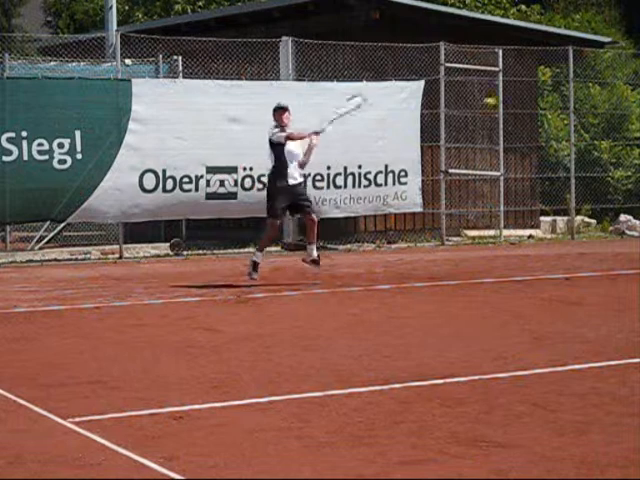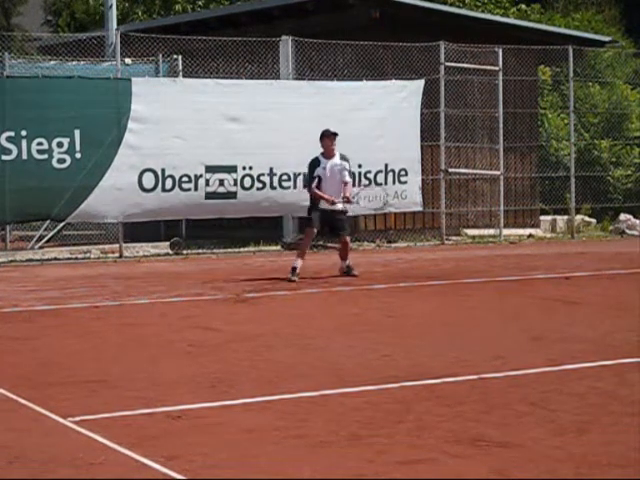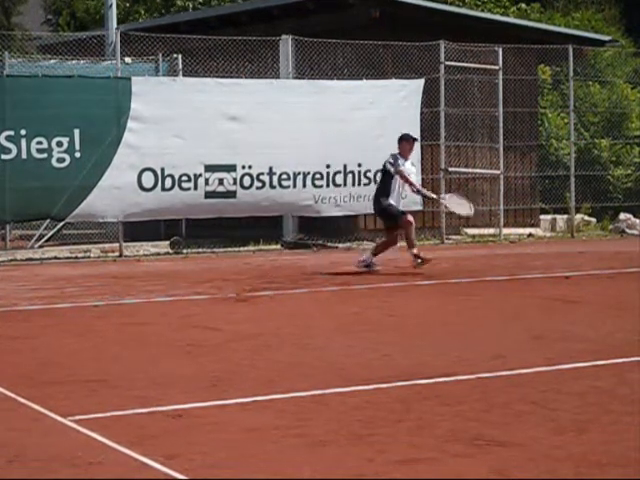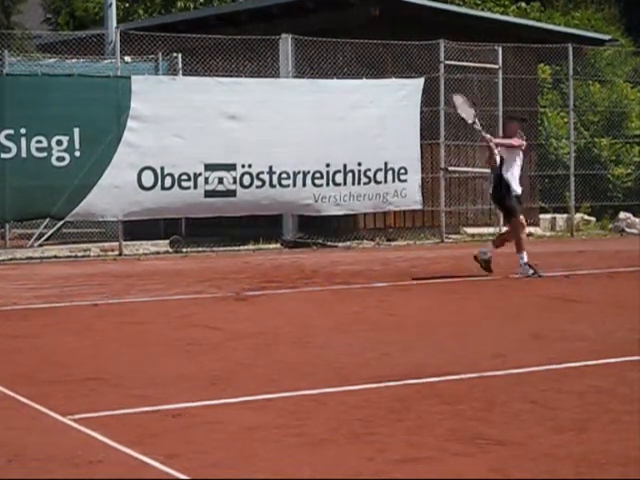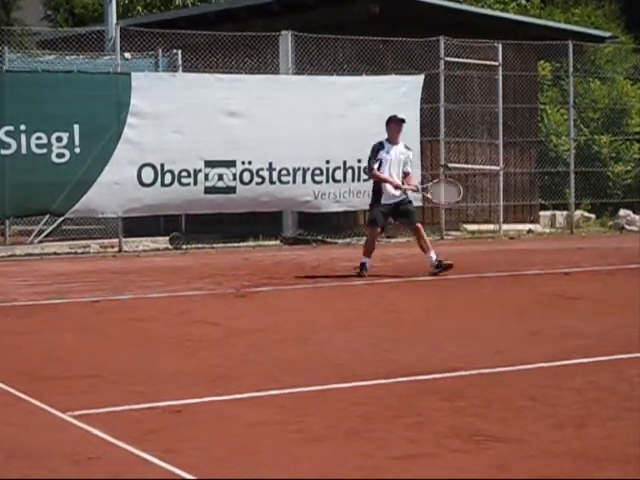
dt=1s
person 1, frame 1
left shoulder: (296, 142)
right shoulder: (274, 132)
left elbow: (301, 164)
right elbow: (291, 136)
left wrist: (311, 147)
right wrist: (310, 134)
left hip: (296, 184)
right hip: (279, 185)
left knee: (311, 219)
right knee: (274, 224)
left ankle: (312, 255)
right ankle: (255, 262)
person 1, frame 2
left shoulder: (343, 160)
right shoulder: (315, 163)
left elbow: (347, 182)
right elbow: (311, 189)
left wrist: (347, 195)
right wrist: (327, 198)
left hip: (338, 207)
right hip: (318, 206)
left knee: (345, 240)
right knee: (311, 232)
left ankle: (345, 266)
right ankle: (295, 269)
person 1, frame 3
left shoulder: (411, 167)
right shoulder: (393, 159)
left elbow: (412, 185)
right elbow: (403, 175)
left wrist: (418, 191)
right wrist: (418, 187)
left hip: (395, 204)
right hip: (383, 202)
left knee: (392, 238)
right knee: (409, 221)
left ankle: (366, 260)
right ankle: (415, 256)
person 1, frame 4
left shoulder: (519, 139)
right shoulder: (497, 145)
left elbow: (517, 144)
right elbow: (494, 168)
left wrist: (495, 140)
right wrist: (491, 149)
left hip: (515, 191)
right hip: (503, 191)
left knee: (514, 230)
right knee: (520, 223)
left ankle: (484, 254)
right ankle: (524, 265)
person 1, frame 5
left shoulder: (406, 151)
right shoulder: (379, 148)
left elbow: (407, 173)
right elbow: (372, 172)
left wrist: (409, 184)
right wrist: (391, 181)
left hip: (400, 197)
right hip: (381, 198)
left knee: (417, 227)
right knee: (374, 231)
left ankle: (435, 262)
right ankle: (364, 264)
